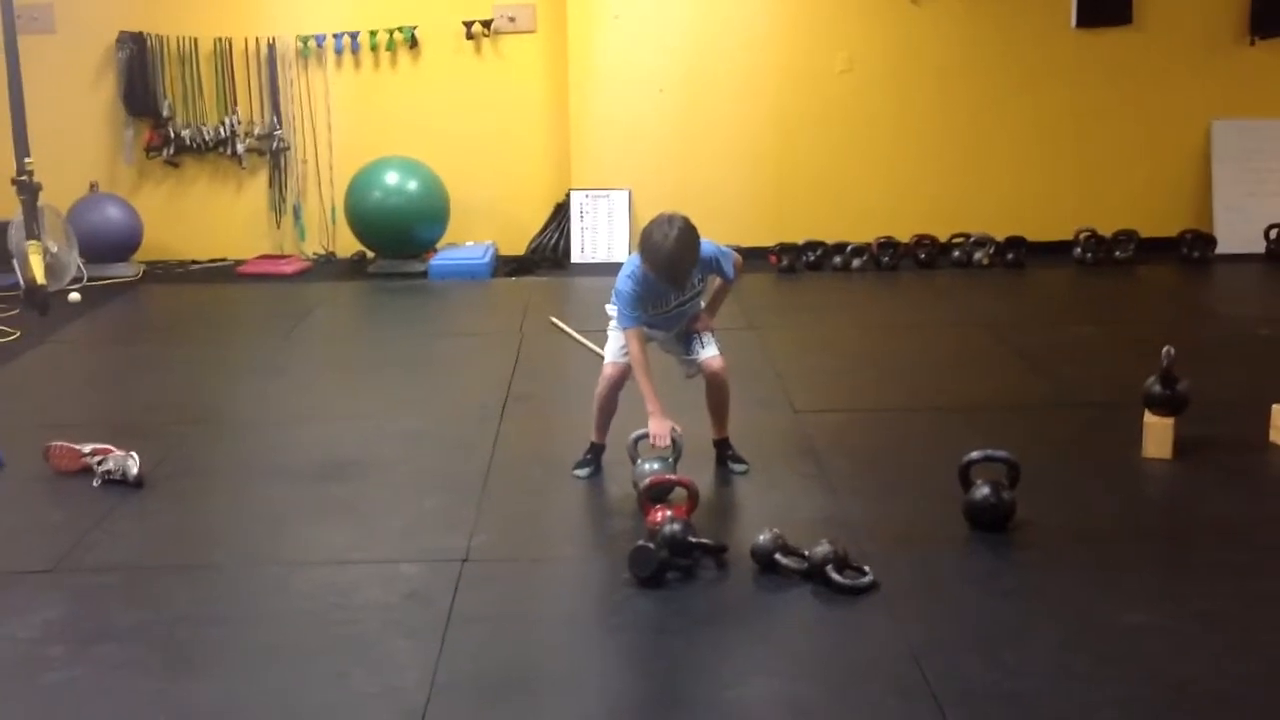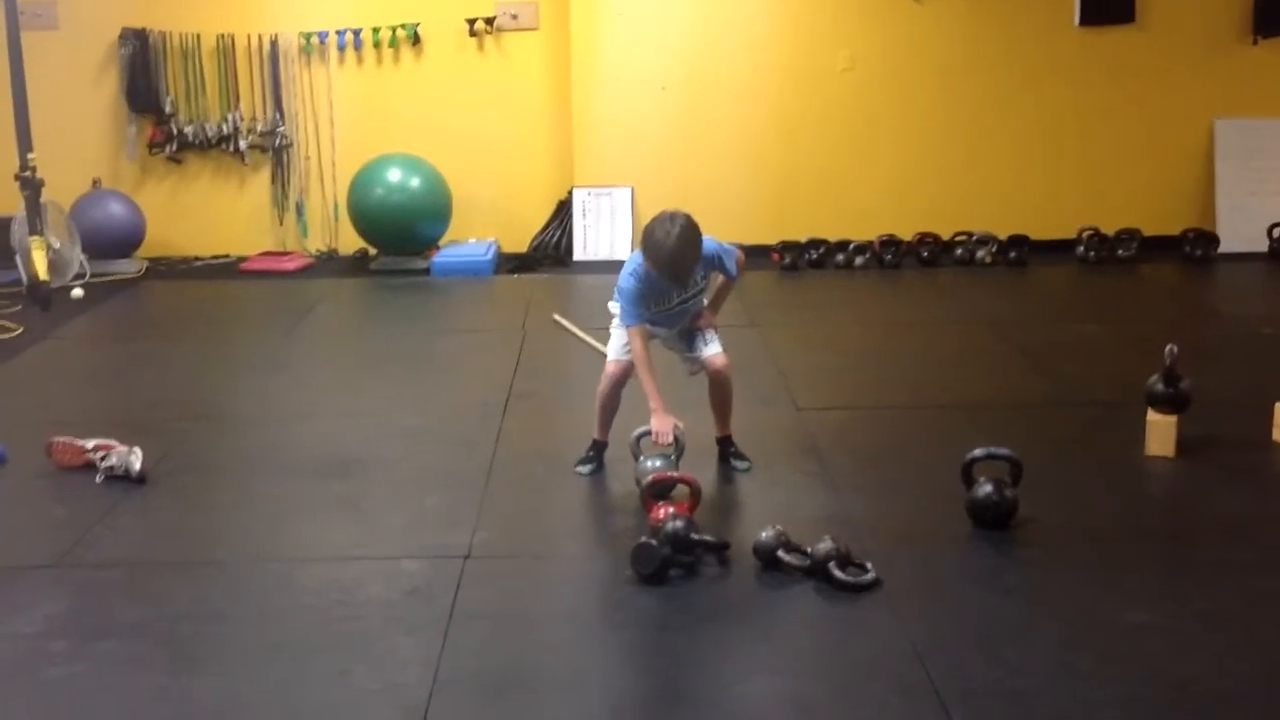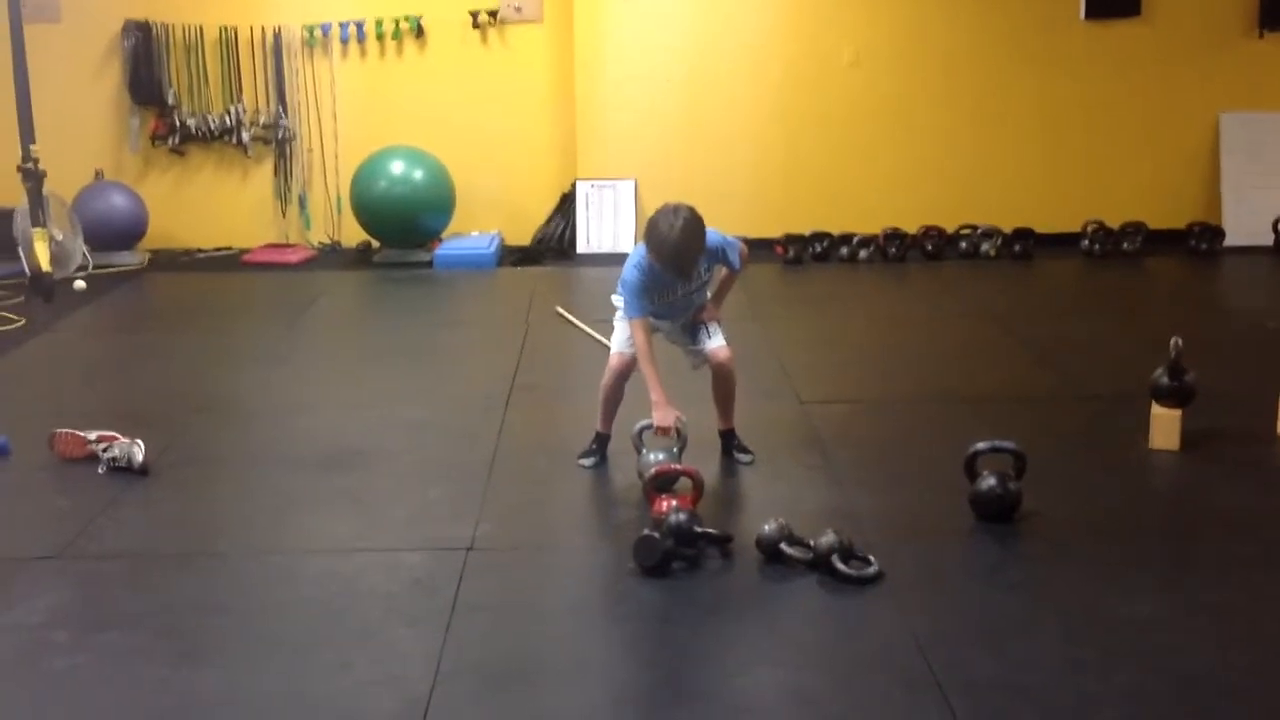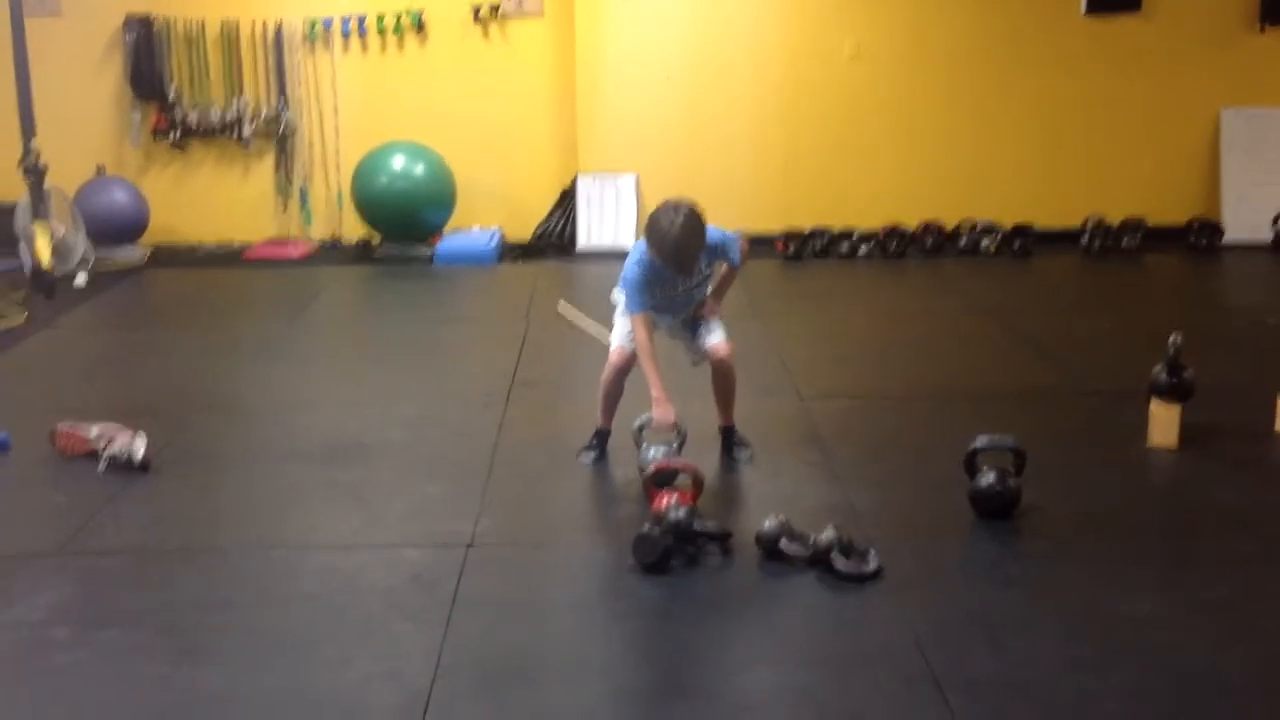
dt=0.1s
person 1, frame 1
left shoulder: (707, 253)
right shoulder: (630, 279)
left elbow: (735, 263)
right elbow: (635, 347)
left wrist: (709, 312)
right wrist: (655, 412)
left hip: (685, 320)
right hip: (634, 321)
left knee: (716, 370)
right knee: (612, 375)
left ankle: (722, 445)
right ankle: (596, 448)
person 1, frame 2
left shoulder: (709, 251)
right shoulder: (633, 276)
left elbow: (738, 260)
right elbow: (638, 344)
left wrist: (712, 310)
right wrist: (658, 410)
left hip: (688, 317)
right hip: (637, 318)
left knee: (719, 367)
right knee: (614, 372)
left ankle: (725, 443)
right ankle: (598, 445)
person 1, frame 3
left shoulder: (713, 244)
right shoulder: (636, 269)
left elbow: (740, 255)
right elbow: (640, 338)
left wrist: (715, 303)
right wrist: (659, 402)
left hip: (692, 310)
right hip: (641, 311)
left knee: (722, 360)
right knee: (618, 365)
left ankle: (728, 436)
right ankle: (601, 438)
person 1, frame 4
left shoulder: (714, 240)
right shoulder: (638, 264)
left elbow: (740, 251)
right elbow: (641, 333)
left wrist: (715, 298)
right wrist: (659, 398)
left hip: (692, 305)
right hip: (641, 306)
left knee: (722, 356)
right knee: (618, 360)
left ankle: (728, 432)
right ankle: (601, 433)
